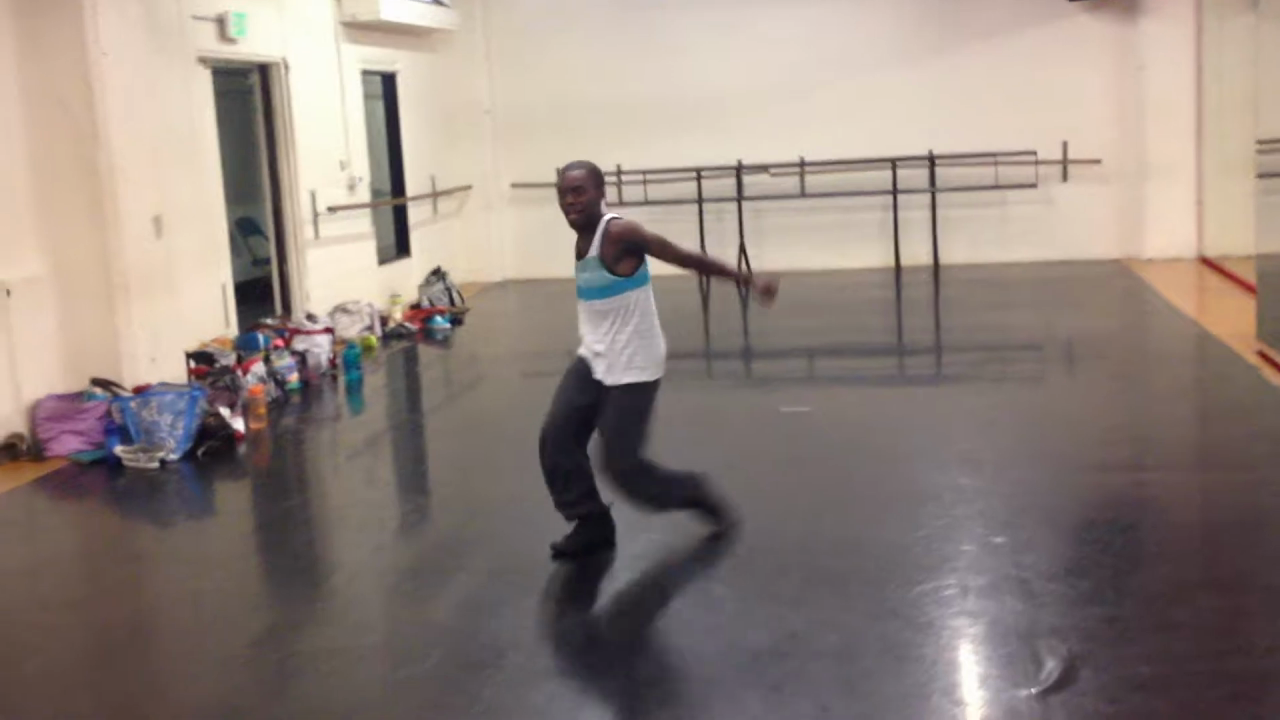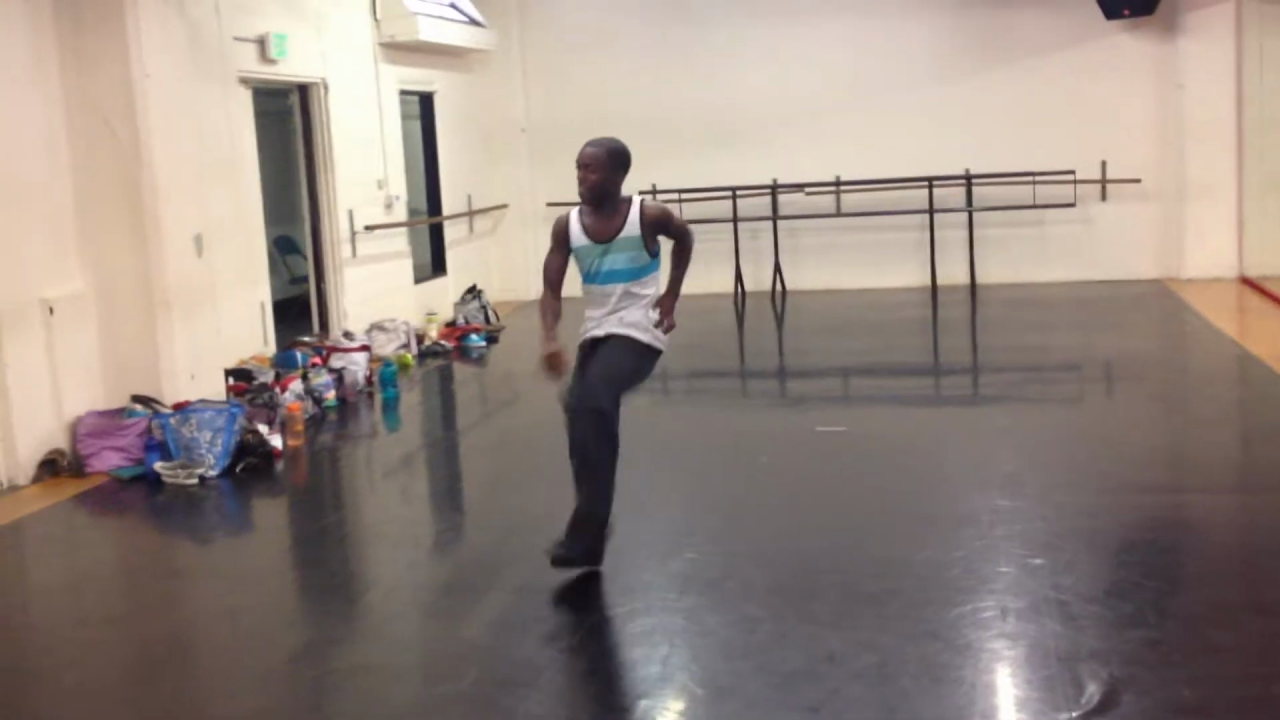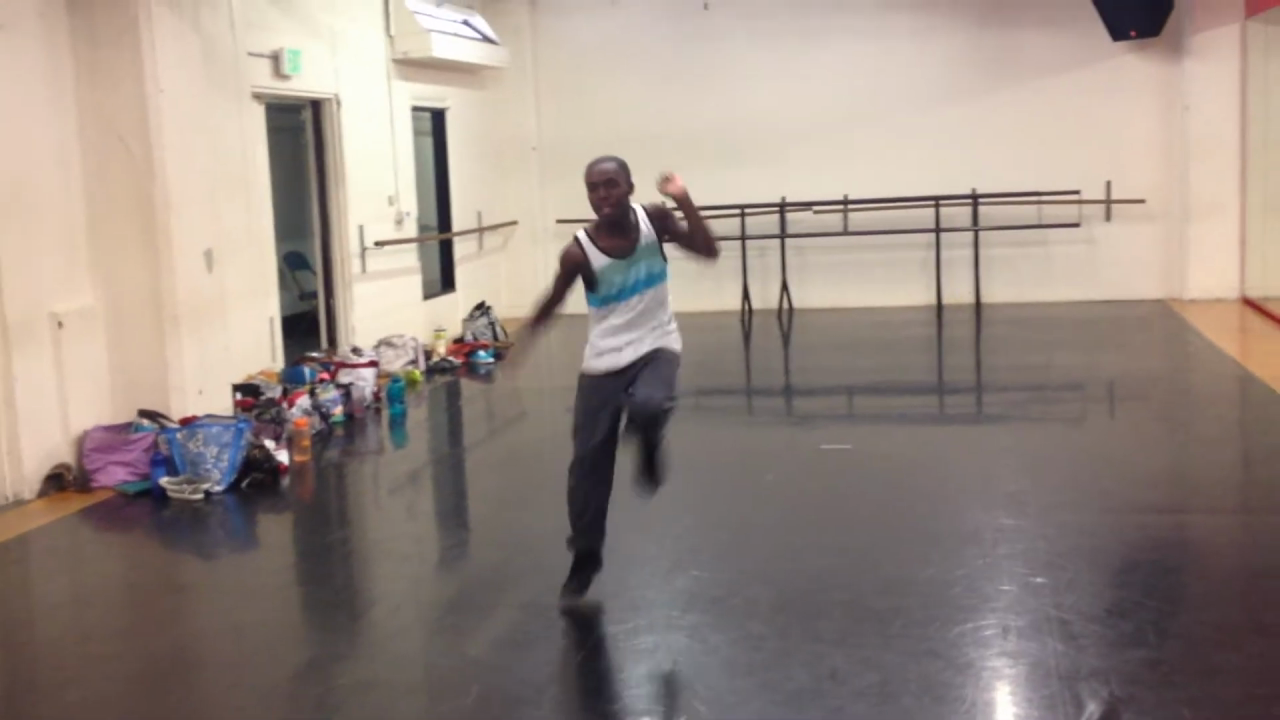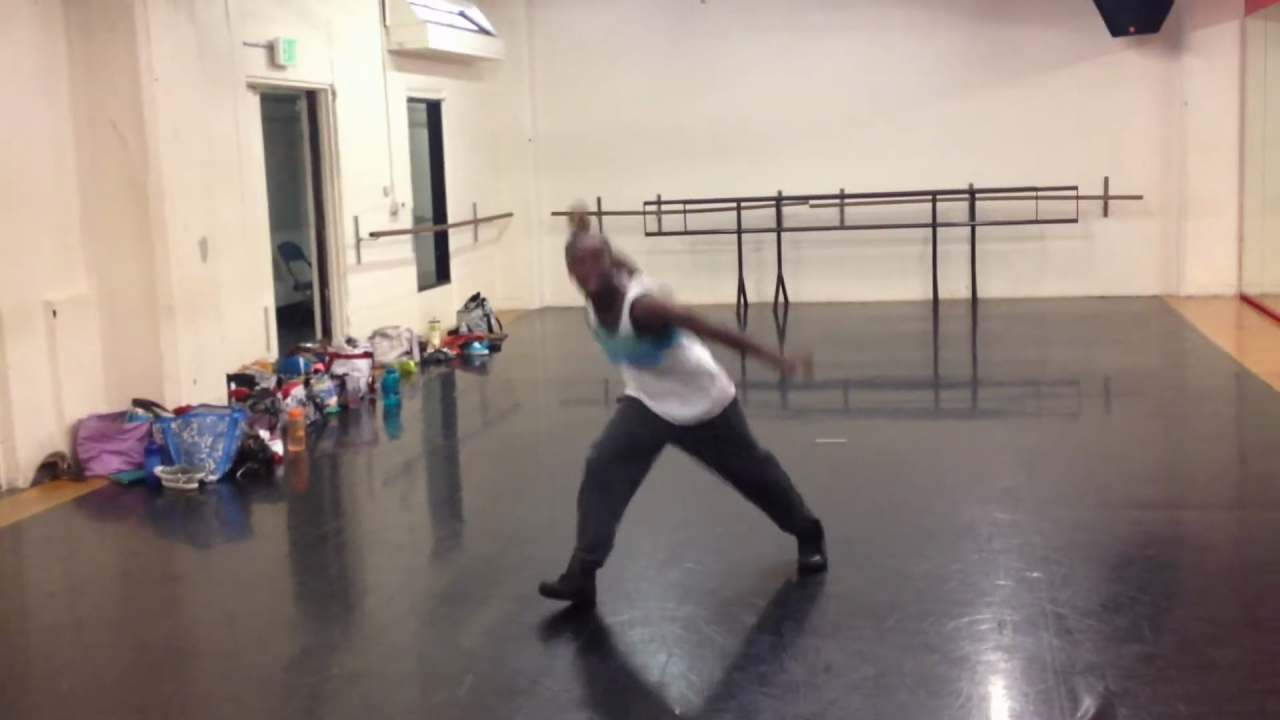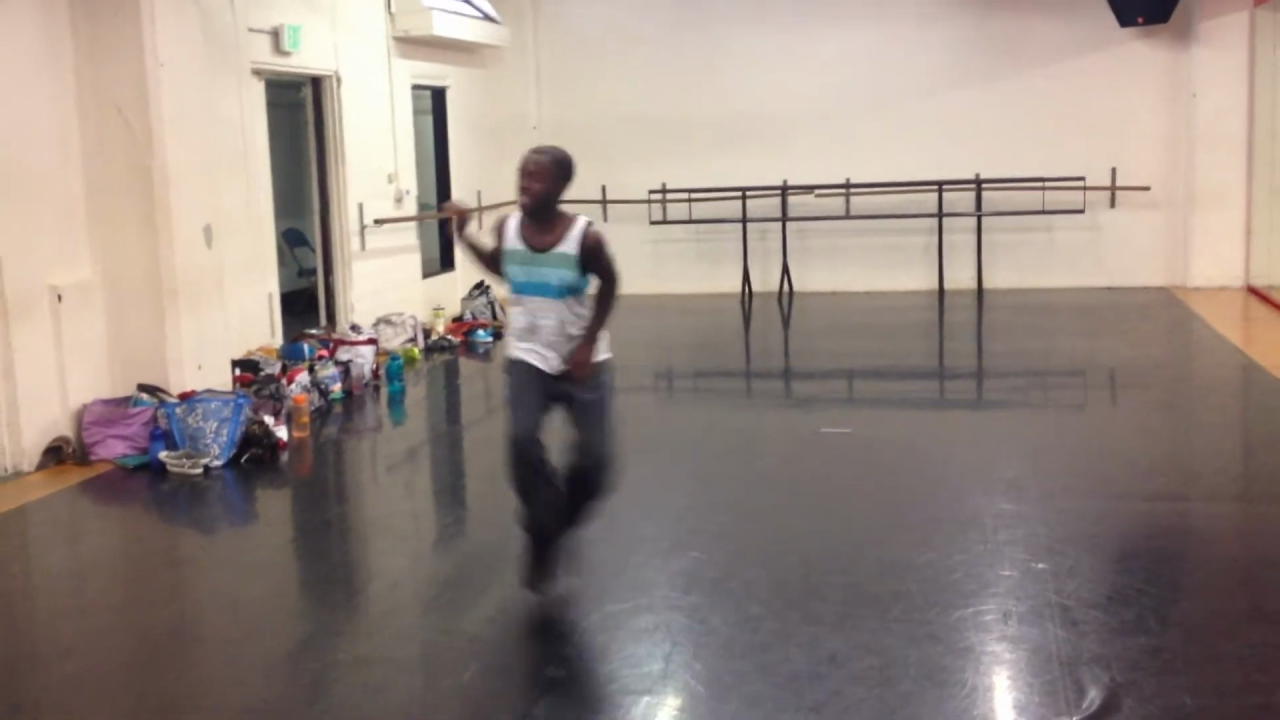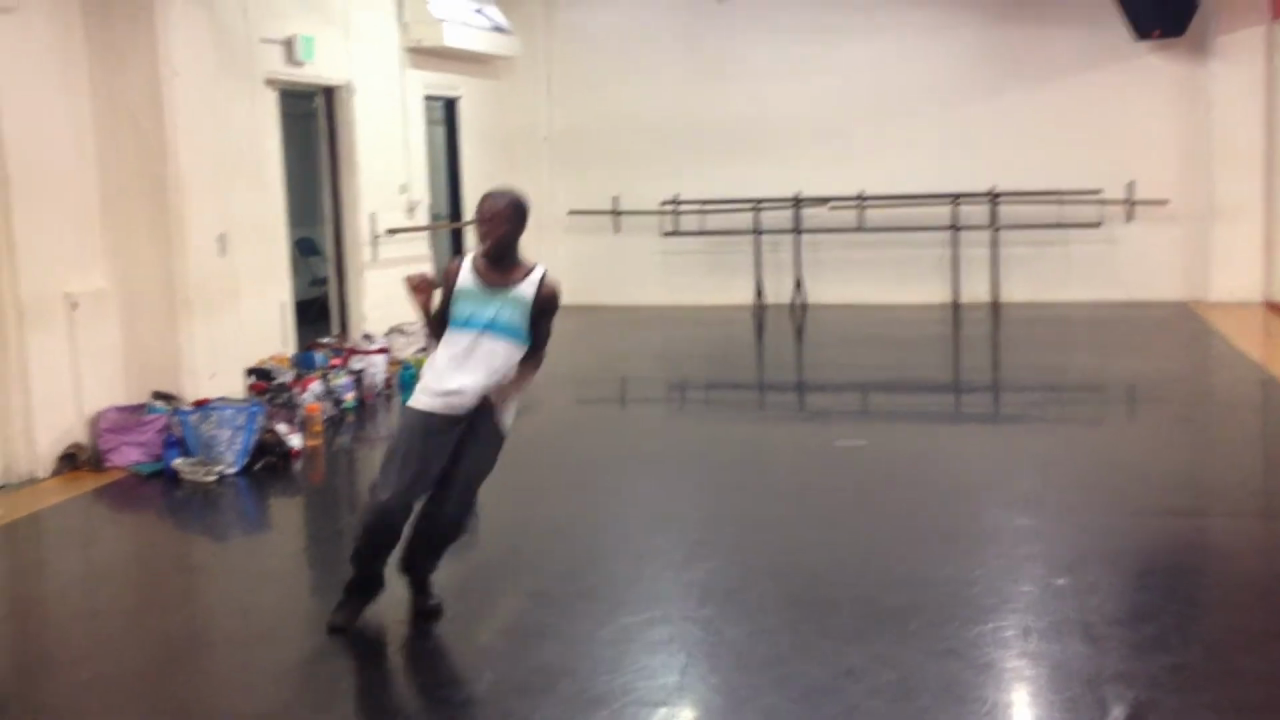
dt=0.3s
person 1, frame 1
left shoulder: (618, 230)
right shoulder: (588, 232)
left elbow: (689, 258)
left wrist: (749, 282)
right wrist: (581, 205)
left hip: (632, 367)
right hip: (594, 358)
left knee: (624, 465)
right knee: (554, 439)
left ankle: (695, 494)
right ankle: (592, 523)
person 1, frame 2
left shoulder: (648, 215)
right shoulder: (567, 226)
left elbow: (684, 239)
right elbow: (551, 288)
left wrist: (671, 294)
right wrist: (549, 339)
left hip: (637, 334)
right hip: (596, 333)
left knee: (590, 405)
right knee: (584, 421)
left ankle: (587, 535)
right ankle: (591, 528)
person 1, frame 3
left shoulder: (652, 220)
right shoulder: (579, 249)
left elbow: (707, 250)
right elbow: (554, 299)
left wrist: (685, 204)
right wrist: (524, 340)
left hip: (656, 348)
right hip: (603, 362)
left knee: (649, 407)
right knee: (588, 458)
left ankle: (649, 457)
right ankle: (584, 559)
person 1, frame 4
left shoulder: (644, 305)
right shoulder: (595, 300)
left elbow: (711, 328)
right elbow: (618, 271)
left wrist: (776, 358)
right wrist: (581, 235)
left hip: (701, 399)
right hip: (647, 402)
left knee: (753, 470)
right knee: (603, 469)
left ankle: (807, 532)
right ankle: (581, 574)
person 1, frame 5
left shoulder: (586, 238)
right shoulder: (507, 227)
left elbow: (609, 286)
left wrist: (589, 341)
right wrist: (465, 237)
left hip: (581, 360)
right hip: (527, 356)
left knee: (595, 457)
right knee: (522, 442)
left ankle: (560, 525)
right ankle: (543, 537)
person 1, frame 6
left shoulder: (542, 289)
right shoulder: (458, 272)
left elbow: (537, 349)
left wrist: (517, 381)
right wrist: (426, 304)
left hip: (486, 417)
right hip: (434, 403)
left knee: (449, 515)
right knee: (388, 503)
left ankle: (418, 578)
right ankle: (362, 584)
